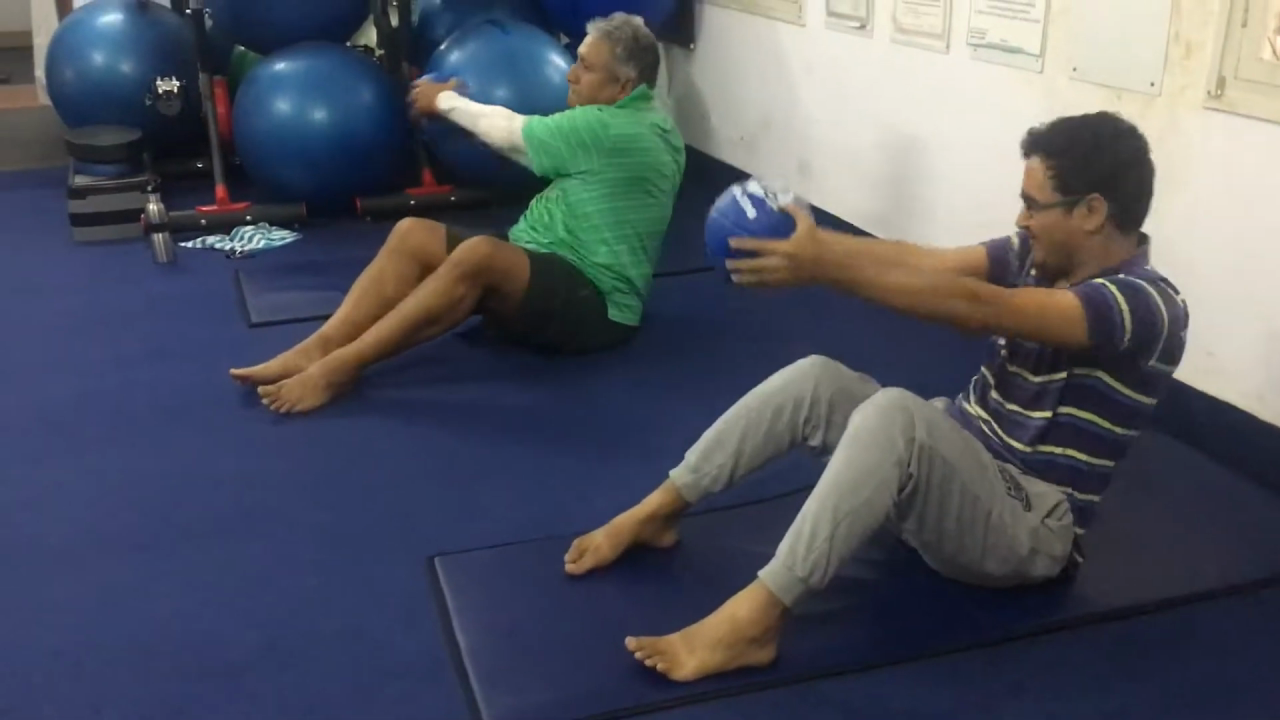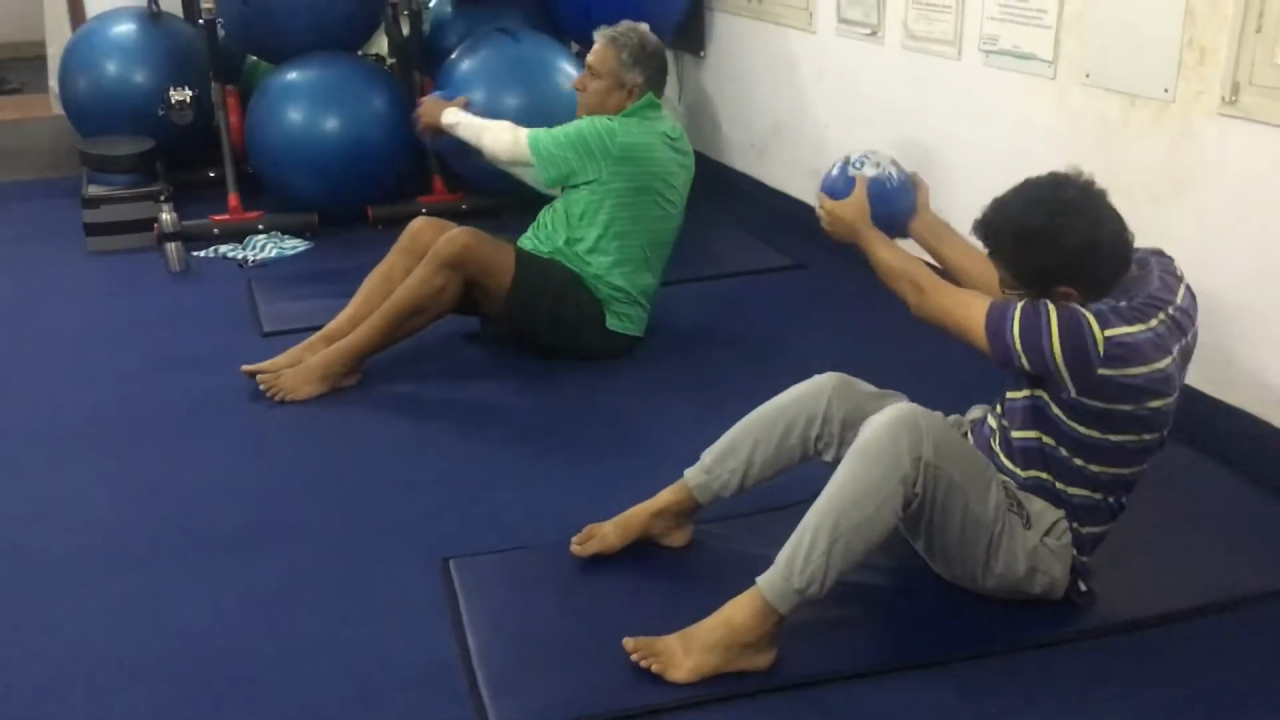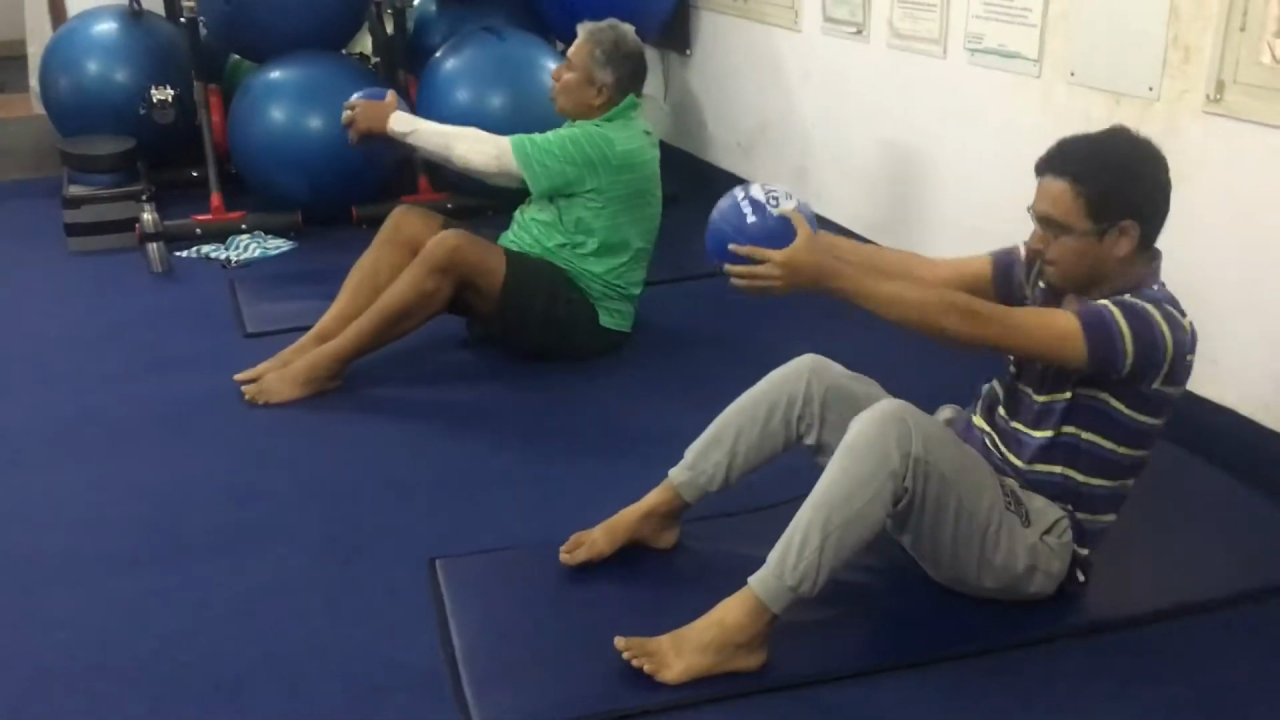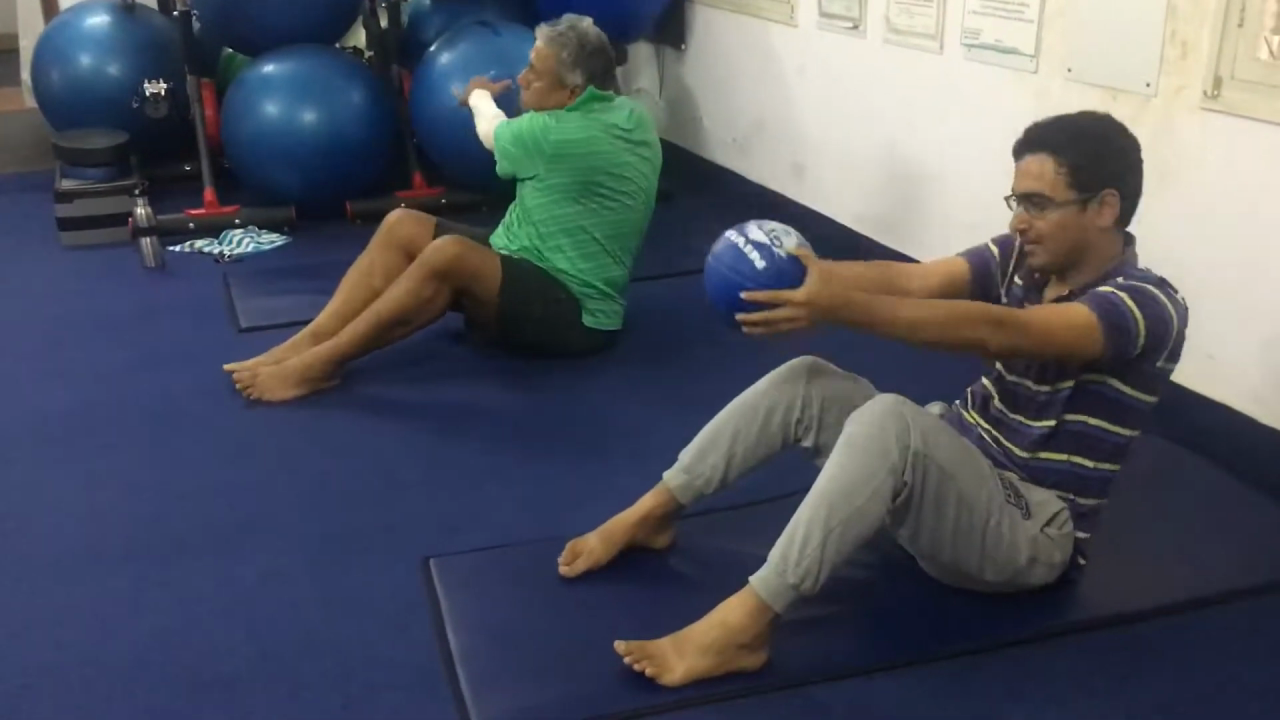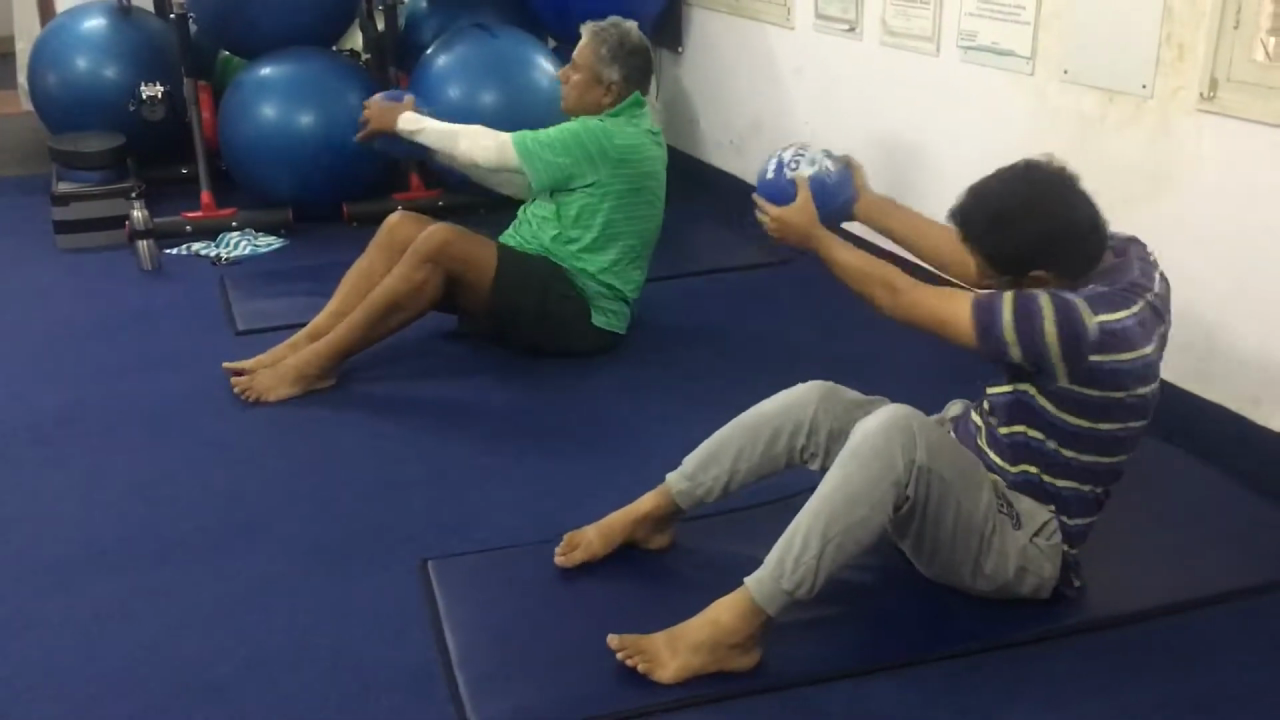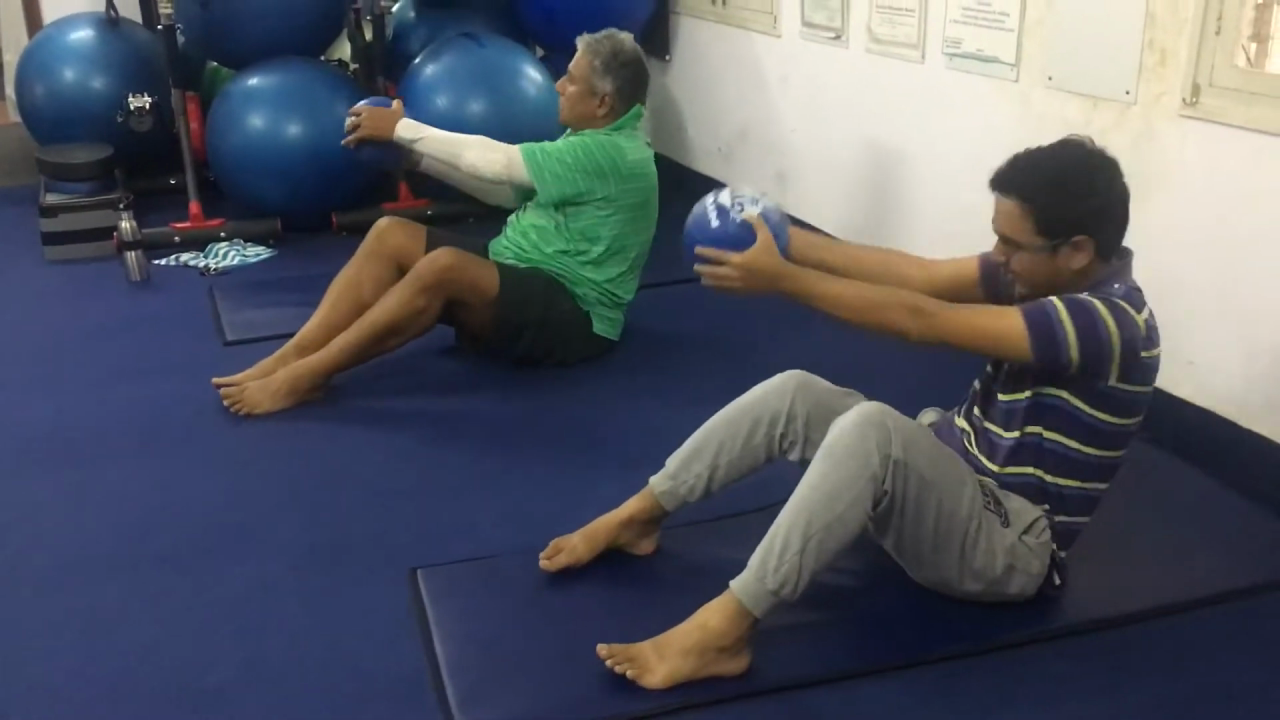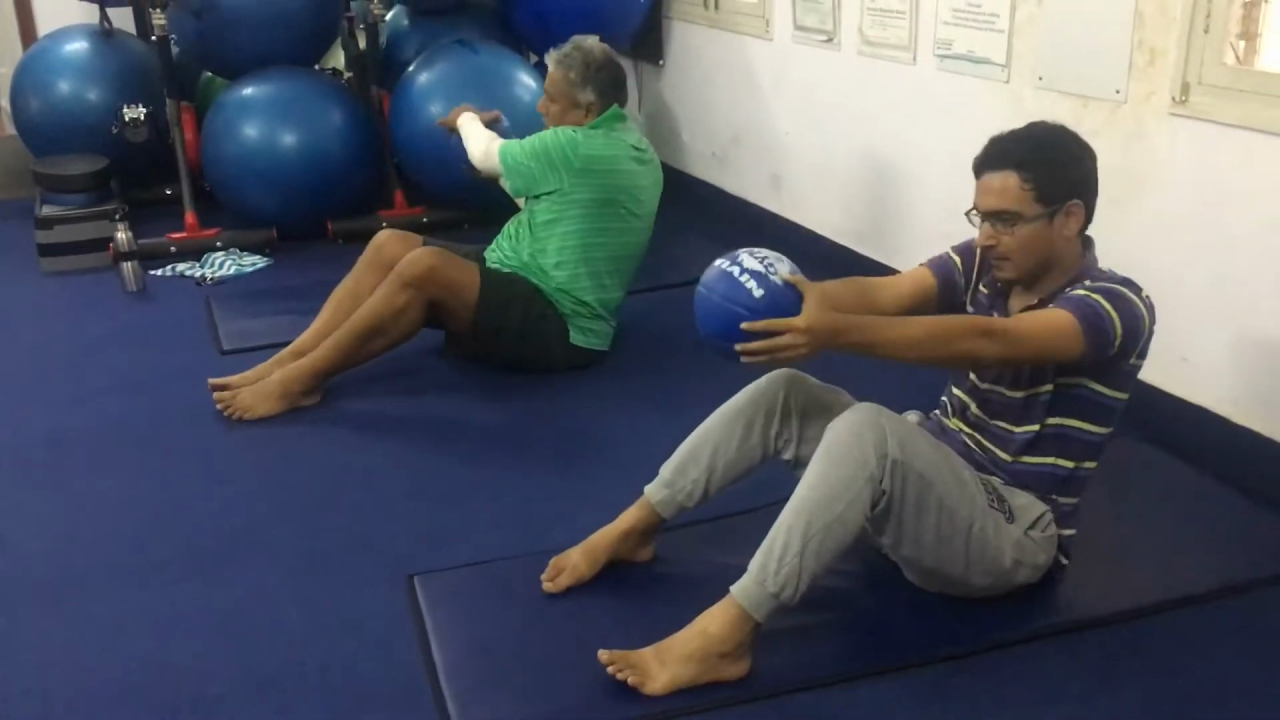
dt=0.4s
person 1, frame 1
left shoulder: (1145, 306)
right shoulder: (1043, 253)
left elbow: (971, 305)
right elbow: (924, 263)
left wrist: (825, 268)
right wrist: (811, 243)
left hip: (1026, 525)
right hip: (963, 458)
left knee: (892, 413)
right knee: (814, 379)
left ankle: (754, 619)
right ankle: (654, 514)
person 1, frame 2
left shoulder: (1081, 336)
right shoulder: (1151, 271)
left elbow: (929, 297)
right elbow: (1009, 298)
left wrist: (863, 229)
right wrist: (921, 219)
left hip: (1034, 544)
left knee: (902, 427)
right knee: (831, 395)
left ankle: (749, 626)
right ankle: (668, 509)
person 1, frame 3
left shoulder: (1152, 326)
right shoulder: (1046, 265)
left elbow: (969, 321)
right elbow: (931, 274)
left wrist: (821, 274)
right wrist: (808, 247)
left hip: (1027, 539)
right hip: (959, 472)
left knee: (890, 426)
right knee: (809, 379)
left ankle: (742, 625)
right ankle: (654, 512)
person 1, frame 4
left shoulder: (1150, 309)
right shoulder: (1025, 258)
left elbow: (991, 331)
right elbow: (913, 281)
left wrist: (841, 306)
right wrist: (814, 278)
left hip: (1025, 532)
right hip: (954, 467)
left knee: (888, 420)
right knee: (804, 379)
left ankle: (743, 626)
right ankle: (648, 515)
person 1, frame 5
left shoulder: (1066, 324)
right shoulder: (1123, 257)
left elbow: (899, 297)
right elbow: (984, 265)
left wrist: (812, 234)
right wrist: (867, 204)
left hip: (1021, 542)
right hip: (975, 465)
left knee: (895, 430)
right knee: (817, 405)
left ankle: (735, 627)
right ankle: (650, 513)
person 1, frame 6
left shoulder: (1108, 322)
right shoulder: (1039, 270)
left elbow: (921, 320)
right elbow: (914, 275)
left wrist: (781, 279)
right wrist: (786, 244)
left hip: (1009, 541)
right hip: (948, 472)
left knee: (871, 428)
right knee: (793, 394)
left ankle: (722, 631)
right ankle: (633, 518)
person 1, frame 7
left shoulder: (1118, 308)
right shoulder: (986, 266)
left elbow: (987, 341)
right elbow: (883, 296)
left wrist: (835, 330)
right wrist: (795, 298)
left hip: (1009, 534)
right hip: (935, 473)
left knee: (867, 430)
right knee: (783, 394)
left ankle: (724, 635)
right ankle: (630, 529)
person 2, frame 1
left shoulder: (602, 129)
right shoulder: (653, 122)
left elbow: (508, 131)
right elbow: (532, 144)
left wrist: (443, 99)
left hip: (591, 304)
left knee: (478, 255)
right knee: (412, 235)
left ankle: (341, 367)
right ankle: (318, 349)
person 2, frame 2
left shoulder: (610, 138)
right shoulder: (656, 131)
left elbow: (514, 145)
right elbow: (559, 177)
left wrist: (449, 116)
left hip: (594, 315)
right hip: (565, 281)
left knee: (461, 246)
right knee: (424, 232)
left ankle: (340, 363)
right ankle: (323, 344)
person 2, frame 3
left shoulder: (602, 146)
right shoulder: (611, 124)
left elbow: (492, 156)
right elbow: (512, 167)
left wrist: (393, 122)
right wrist: (413, 139)
left hip: (580, 314)
right hip: (539, 277)
left knee: (452, 248)
right knee: (407, 224)
left ankle: (325, 365)
right ankle: (314, 345)
person 2, frame 4
left shoulder: (553, 134)
right shoulder: (632, 117)
left elbow: (494, 132)
left wrist: (479, 95)
left hip: (571, 313)
left knee: (448, 254)
right knee: (402, 227)
left ankle: (319, 365)
right ankle: (308, 342)
person 2, frame 5
left shoulder: (601, 139)
right shoulder: (612, 128)
left elbow: (493, 150)
right elbow: (525, 181)
left wrist: (404, 120)
right wrist: (428, 140)
left hip: (578, 310)
right hip: (538, 274)
left knee: (442, 241)
right knee: (402, 229)
left ankle: (316, 363)
right ankle: (306, 343)
person 2, frame 6
left shoulder: (610, 155)
right shoulder: (603, 138)
left elbow: (499, 164)
right elbow: (512, 190)
left wrist: (399, 129)
right wrist: (421, 158)
left hip: (570, 317)
left knee: (443, 266)
right knee: (391, 235)
left ankle: (307, 376)
right ankle: (293, 355)
person 2, frame 7
left shoulder: (574, 149)
right shoulder: (630, 147)
left elbow: (488, 156)
left wrist: (468, 120)
right wrist: (503, 173)
left hip: (556, 326)
right hip: (535, 294)
left knee: (424, 265)
right knee: (389, 245)
left ankle: (299, 382)
right ankle: (289, 360)
